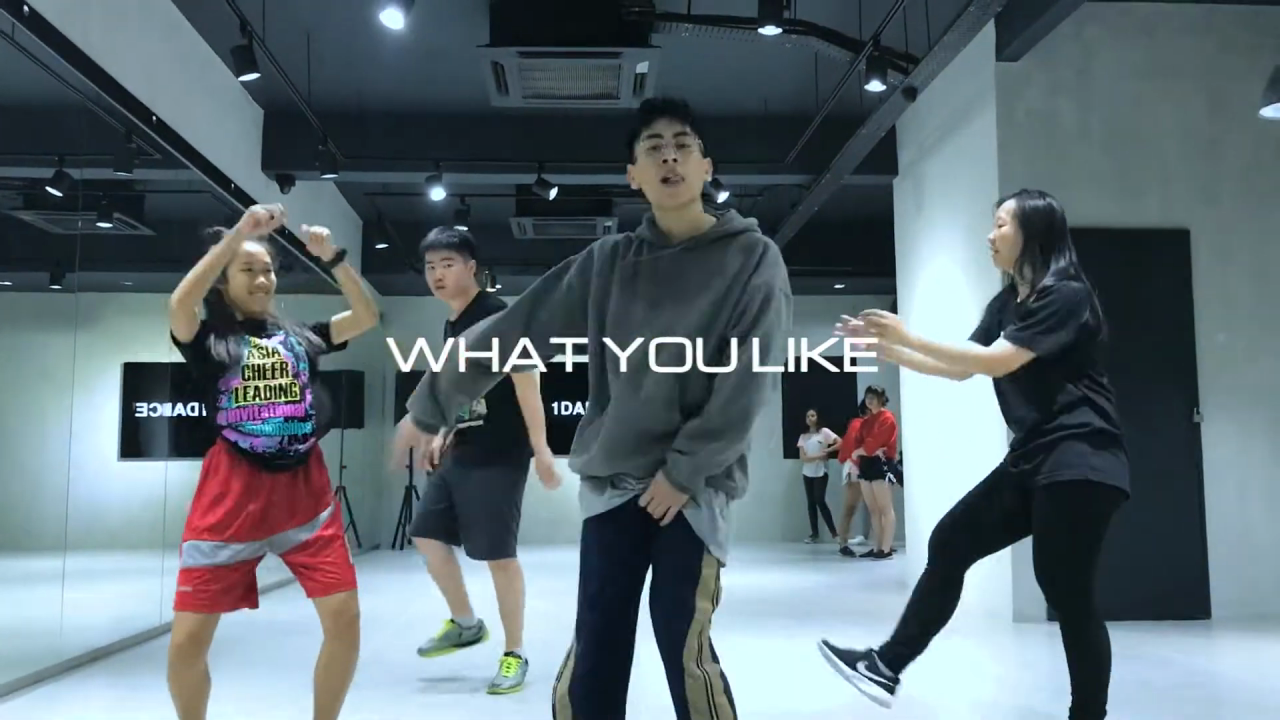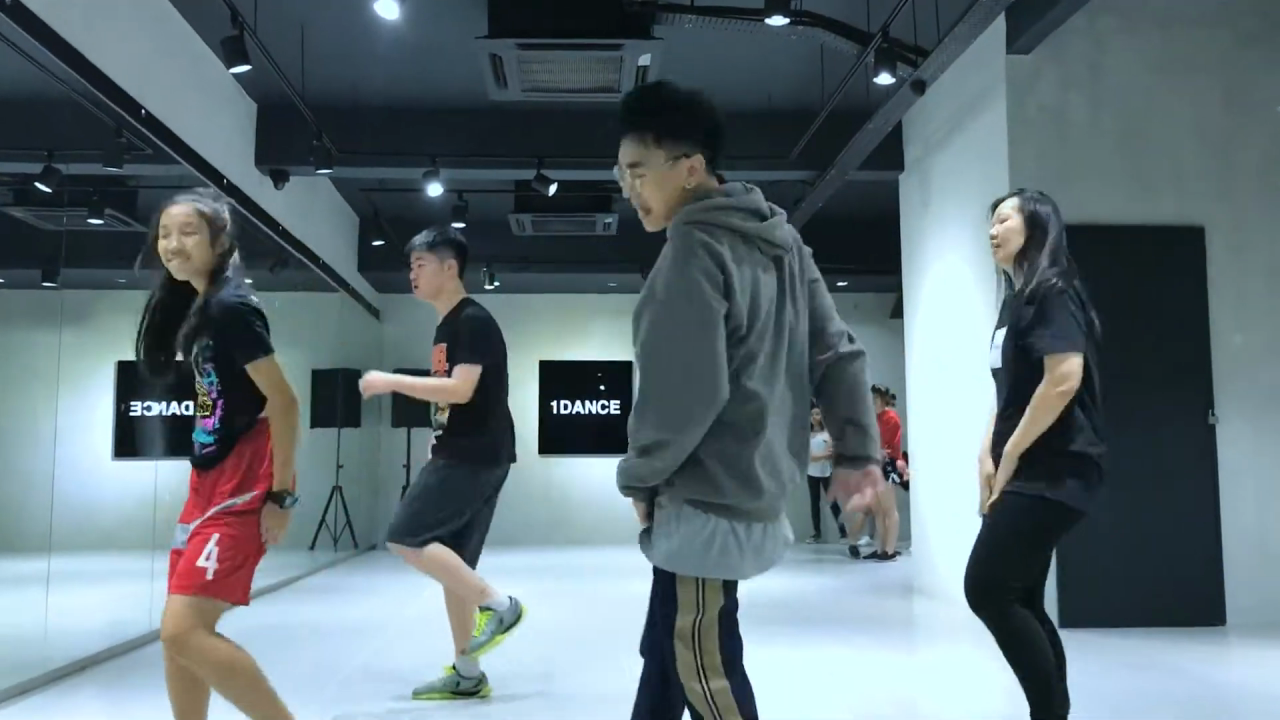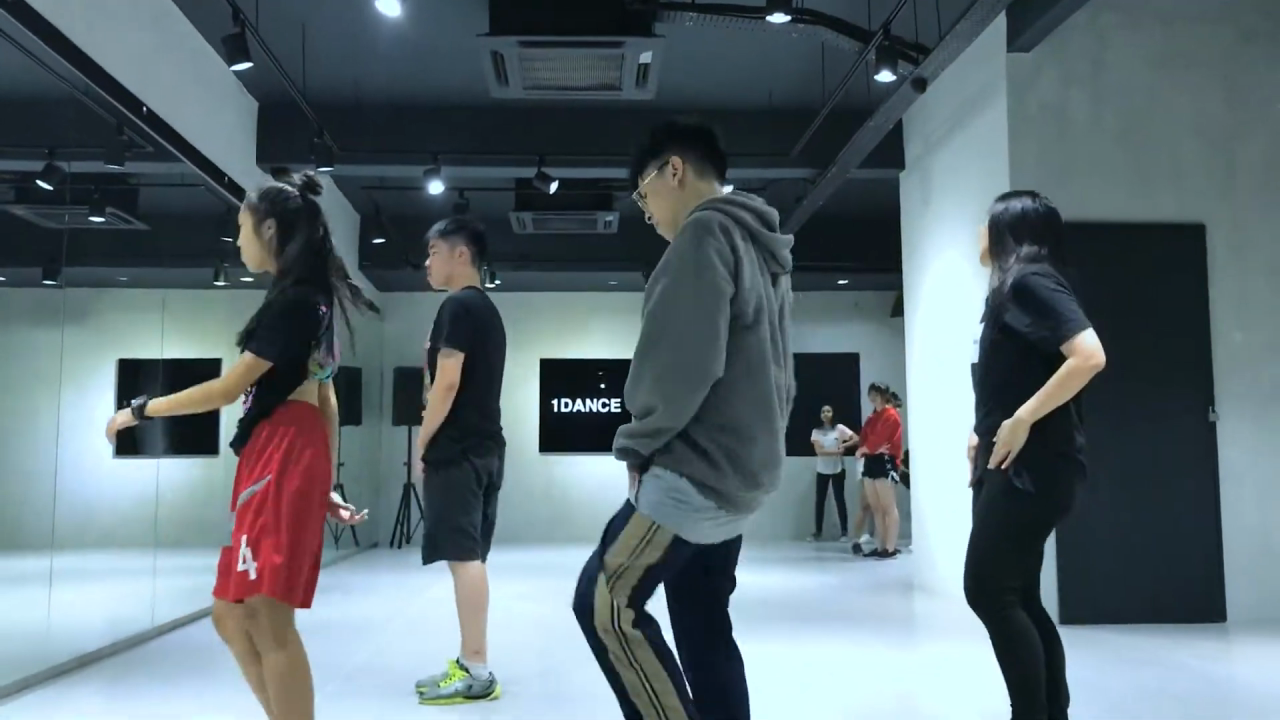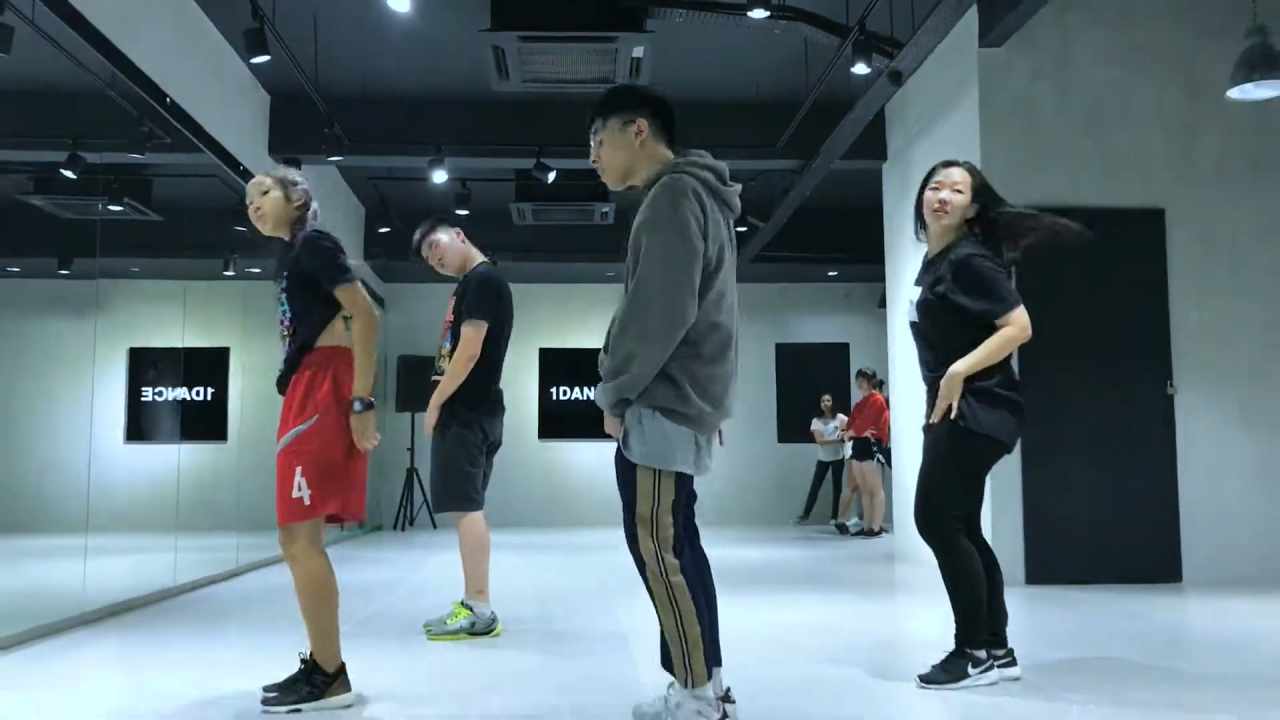
dt=0.5s
person 1, frame 1
left shoulder: (753, 258)
right shoulder: (606, 260)
left elbow: (749, 382)
right elbow: (521, 326)
left wrist: (682, 470)
right wrist: (431, 403)
left hip: (695, 486)
right hip: (617, 484)
left knee: (683, 650)
right knee: (596, 650)
person 1, frame 2
left shoulder: (692, 252)
right shoulder: (780, 243)
left elbow: (689, 395)
right elbow: (837, 352)
left wrist: (639, 476)
right wrist: (857, 448)
left hip: (705, 498)
right hip: (748, 486)
left knee: (701, 662)
right knee: (666, 649)
person 1, frame 3
left shoulder: (705, 234)
right shoulder: (763, 250)
left elbow: (682, 362)
left wrist: (640, 442)
left hip: (694, 471)
right hip: (736, 473)
left knee: (604, 597)
right knee: (704, 626)
person 1, frame 4
left shoulder: (674, 193)
right shoulder: (704, 198)
left elbow: (659, 310)
left wrist: (615, 390)
left hip: (660, 405)
right hip: (685, 402)
left knee: (658, 549)
right knee: (675, 546)
person 2, frame 1
left shoulder: (300, 332)
right shoulder: (202, 336)
left elbow: (367, 317)
right elbow: (180, 305)
left wrist: (332, 256)
right wrist: (236, 234)
left hip: (303, 482)
right hip: (230, 487)
left knee: (344, 618)
right knee: (186, 641)
person 2, frame 2
left shoulder: (230, 307)
right shoulder: (179, 315)
left elbow: (283, 401)
left wrist: (280, 495)
left hip: (241, 477)
right hip: (208, 477)
left knee: (184, 629)
right knee: (182, 629)
person 2, frame 3
left shoulder: (292, 300)
right shoulder: (313, 300)
left elbow: (228, 389)
right elbow: (323, 399)
left wrist: (141, 409)
right wrist: (323, 485)
left hip: (279, 455)
right hip: (294, 457)
left knee: (268, 619)
right knee: (231, 616)
person 2, frame 4
left shoulder: (313, 241)
right shoulder: (302, 251)
left elbow: (366, 317)
left wrist: (362, 402)
left hip: (321, 387)
right hip: (318, 390)
left knee: (300, 535)
right knee: (299, 536)
left ankle: (330, 676)
right ankle: (321, 661)
person 3, frame 1
left shoulder: (1065, 296)
right shoulder: (1006, 301)
left elbow: (989, 362)
right elbow: (961, 366)
left wrist: (906, 337)
right wrist: (892, 343)
left hip: (1077, 461)
right hip: (1028, 460)
left knee: (1067, 592)
right knee: (948, 546)
right ankle: (885, 665)
person 3, frame 2
left shoulder: (1053, 291)
right shoulder: (1014, 300)
left elbow: (1064, 380)
left wrist: (1011, 455)
right wrist: (990, 457)
left hip: (1051, 472)
right hip: (1020, 472)
left knee: (988, 590)
right knee: (1019, 600)
person 3, frame 3
left shoulder: (1032, 281)
right shoulder: (1008, 289)
left elbow: (1089, 356)
left wrist: (1021, 421)
right wrist: (980, 432)
left hip: (1032, 466)
right hip: (1004, 465)
left knee: (989, 590)
right knee: (1016, 596)
person 3, frame 4
left shoulder: (969, 258)
right shoulder: (934, 260)
left elbow: (1019, 327)
left wrist: (957, 372)
right wrist: (938, 386)
left hip: (977, 412)
right hip: (955, 411)
left knee: (938, 519)
right knee: (959, 528)
left ankle: (977, 649)
right ankle: (995, 647)
person 4, frame 1
left shoulder: (491, 312)
right shoulder: (452, 323)
left elbow: (523, 378)
left wrist: (539, 447)
right wrist: (443, 434)
left hip: (499, 455)
right hip: (461, 453)
left knee: (497, 553)
right knee: (428, 534)
left ankle: (516, 654)
right ankle: (464, 621)
person 4, frame 2
left shoulder: (473, 321)
right shoulder: (449, 324)
left elbow: (459, 390)
left wrist: (390, 382)
right wrist: (440, 448)
left hip: (478, 454)
right hip: (463, 455)
left knee: (405, 537)
right knee: (451, 557)
left ankle: (495, 603)
right ankle: (467, 670)
person 4, frame 3
left shoulder: (458, 306)
right shoulder: (486, 309)
left elbow: (447, 383)
left wrist: (421, 440)
left hip: (456, 449)
right hip: (483, 446)
left knee: (463, 556)
right knee: (468, 556)
left ankle: (477, 671)
right ankle: (468, 663)
person 4, frame 4
left shoulder: (482, 279)
right shoulder: (479, 282)
left elbow: (469, 351)
left wrist: (435, 403)
right wrist: (444, 401)
left hip: (465, 411)
right hip: (476, 410)
left knee: (466, 507)
right knee: (467, 508)
left ankle: (480, 610)
right ankle: (473, 604)
